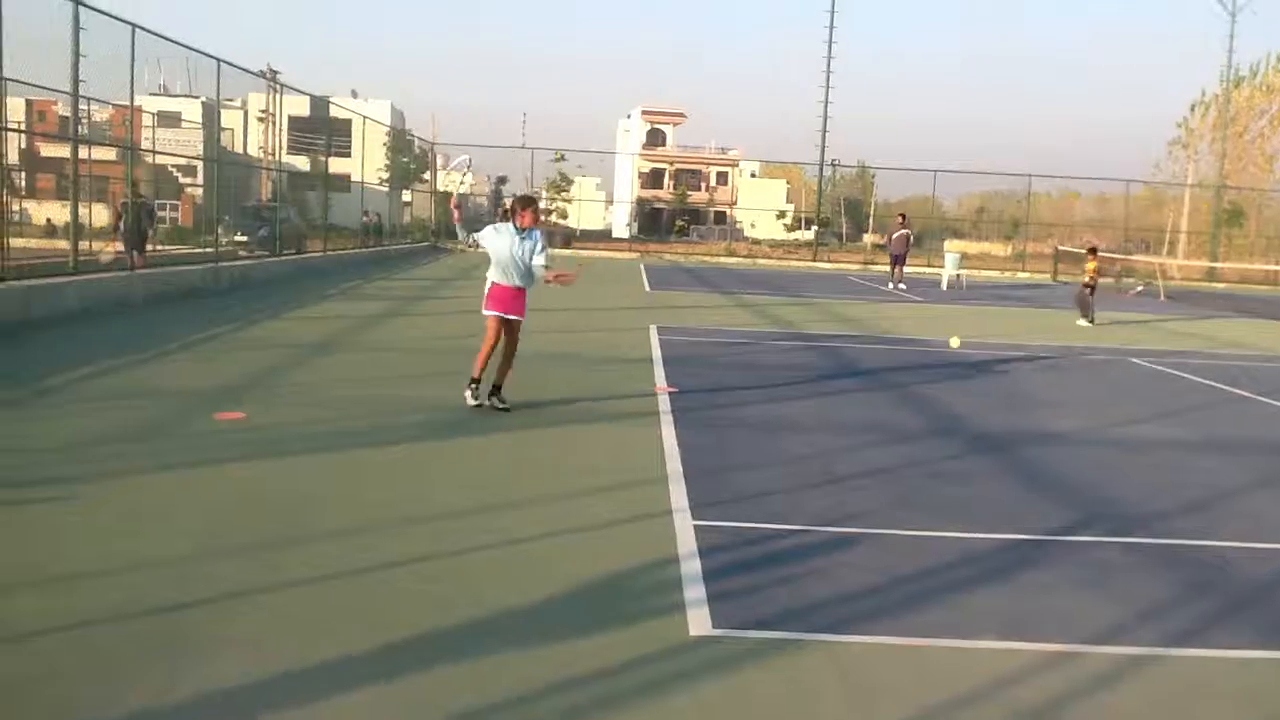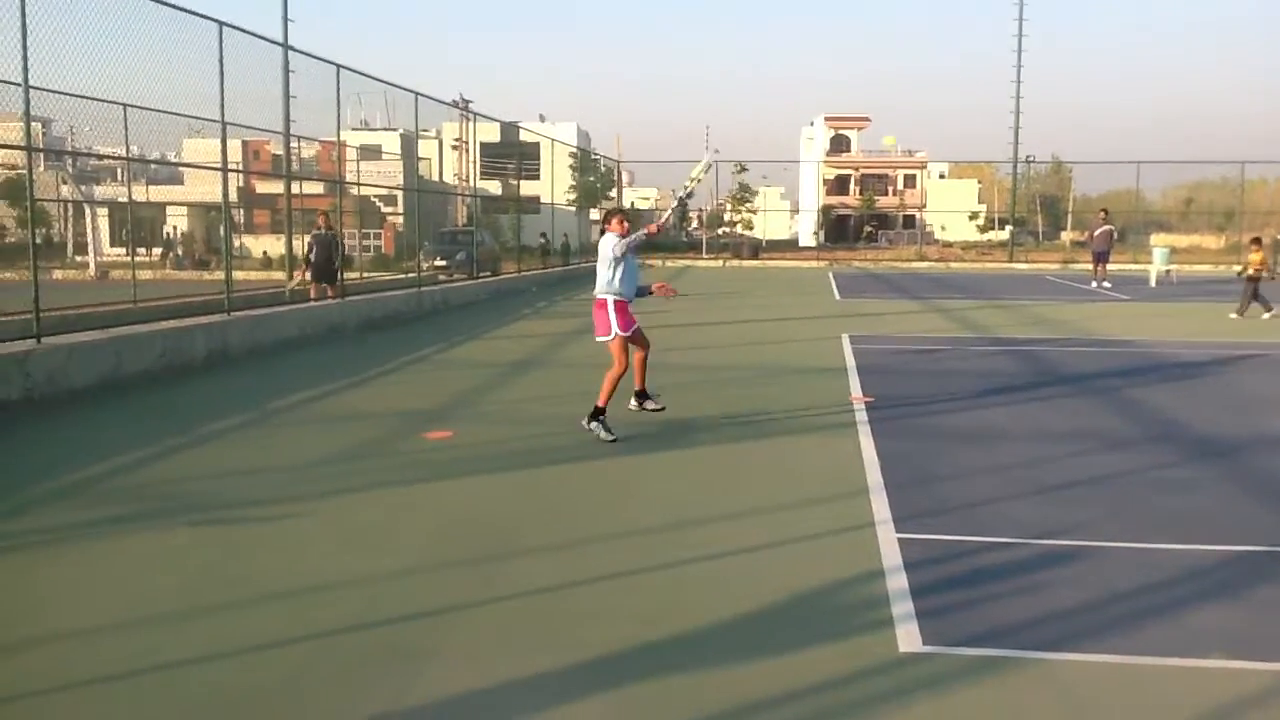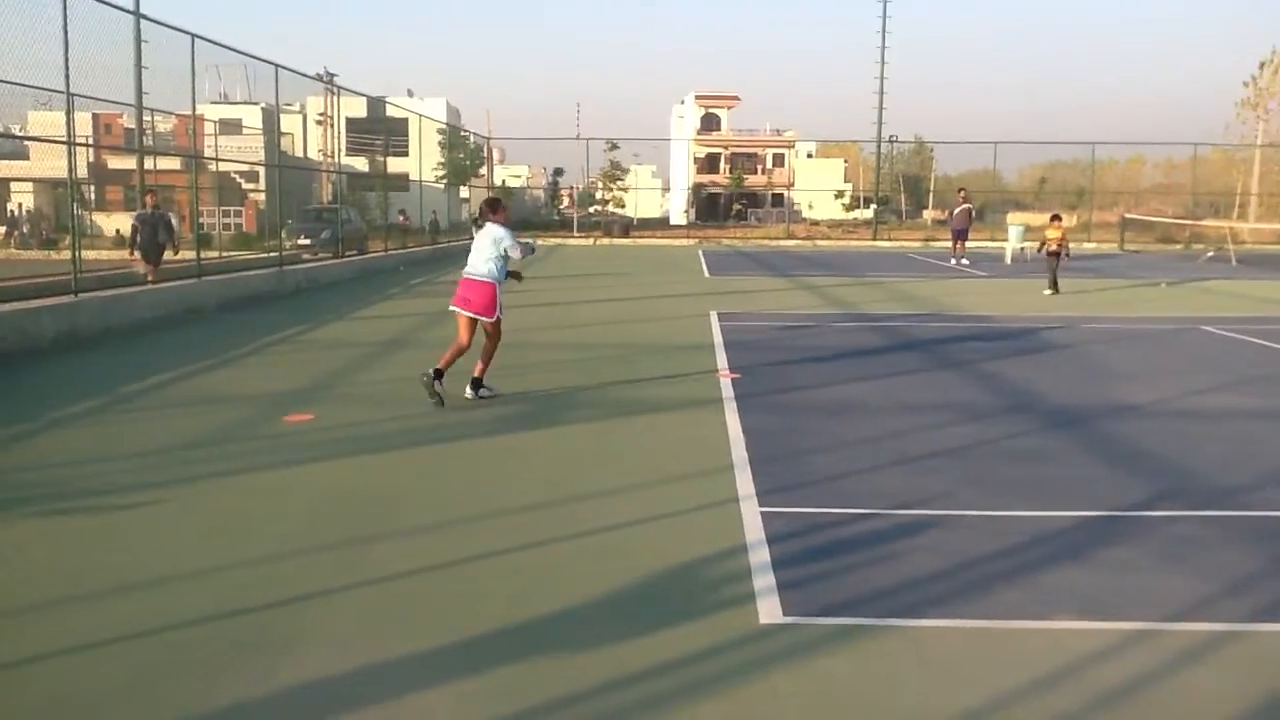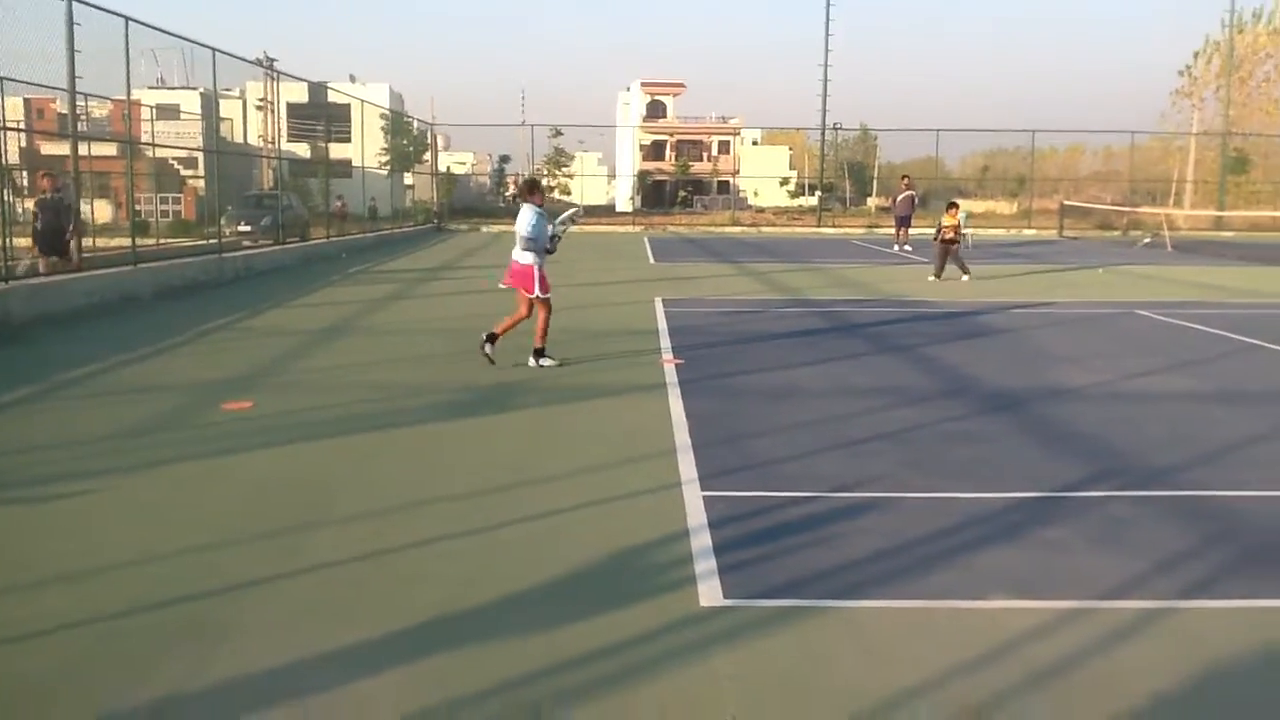
dt=0.7s
person 1, frame 1
left shoulder: (537, 236)
right shoulder: (496, 231)
left elbow: (539, 267)
right elbow: (469, 241)
left wrist: (550, 276)
right wrist: (457, 217)
left hip: (519, 293)
right hip: (497, 289)
left knee: (511, 346)
right knee: (493, 339)
left ankle: (495, 392)
right ankle: (474, 384)
person 1, frame 2
left shoulder: (627, 253)
right shoulder: (607, 242)
right elbow: (619, 249)
left wrist: (651, 289)
right wrist: (645, 232)
left hip: (620, 306)
right hip: (609, 306)
left knee: (643, 345)
right knee: (620, 364)
left ankle: (640, 397)
right ankle: (596, 417)
person 1, frame 3
left shoulder: (480, 235)
right shoulder: (500, 232)
right elbow: (520, 252)
left wrist: (507, 272)
right wrist: (529, 247)
left hip: (466, 284)
right hip: (487, 288)
left knee: (463, 342)
right knee: (493, 338)
left ankle: (435, 376)
right ankle: (476, 385)
person 1, frame 4
left shoulder: (529, 213)
right shoulder: (531, 215)
right elbow: (524, 243)
left wrist: (549, 239)
right wrist: (547, 247)
left hip: (521, 264)
right hip: (530, 267)
left knee: (525, 312)
right knee: (545, 310)
left ankle: (491, 337)
right ankle: (538, 355)
